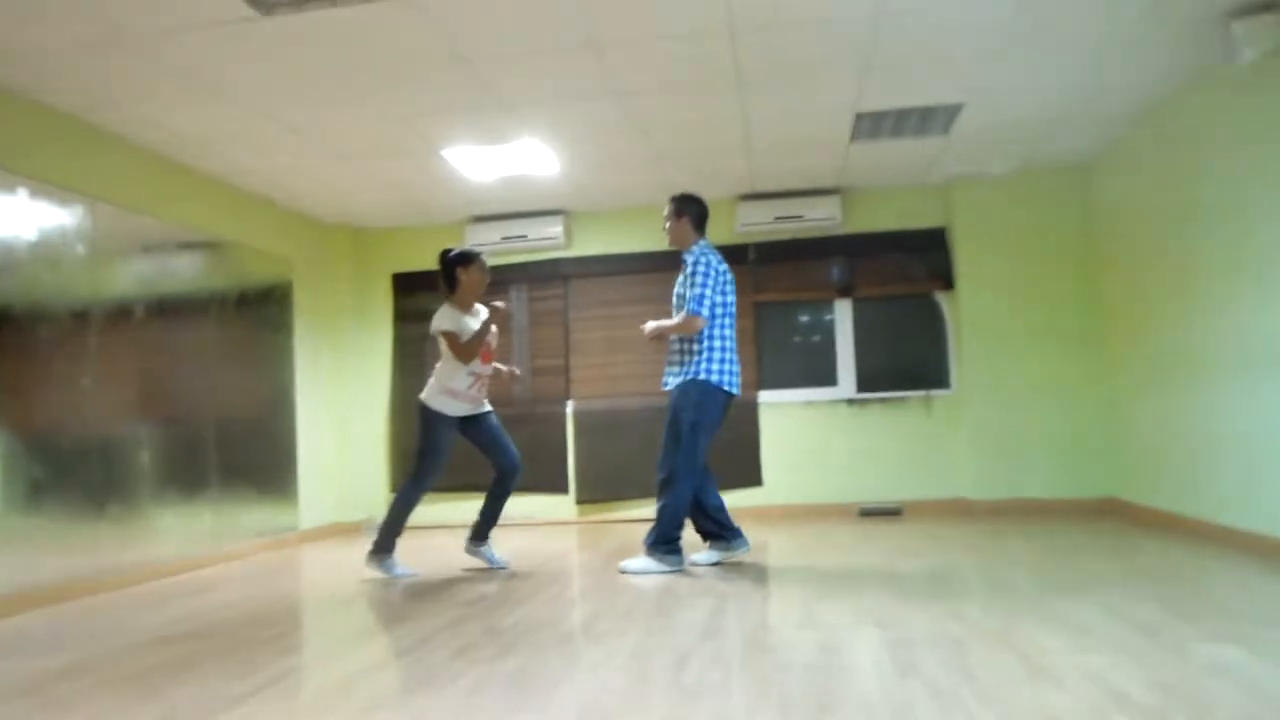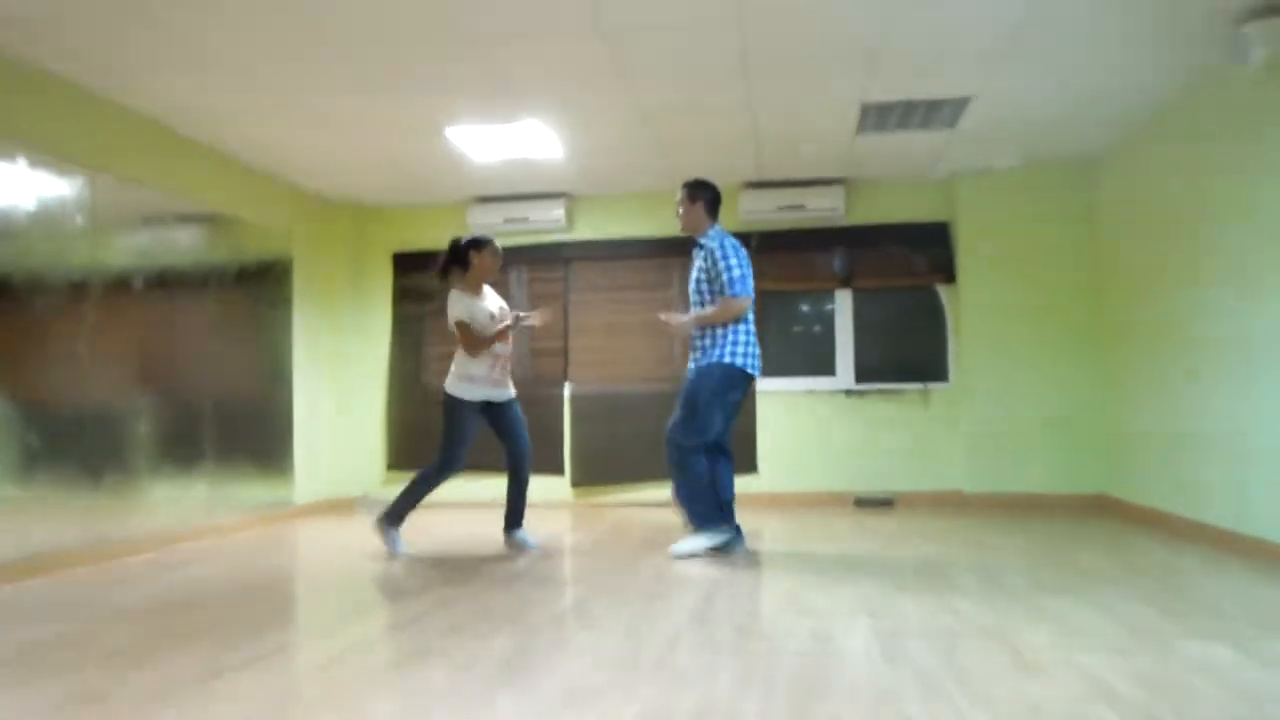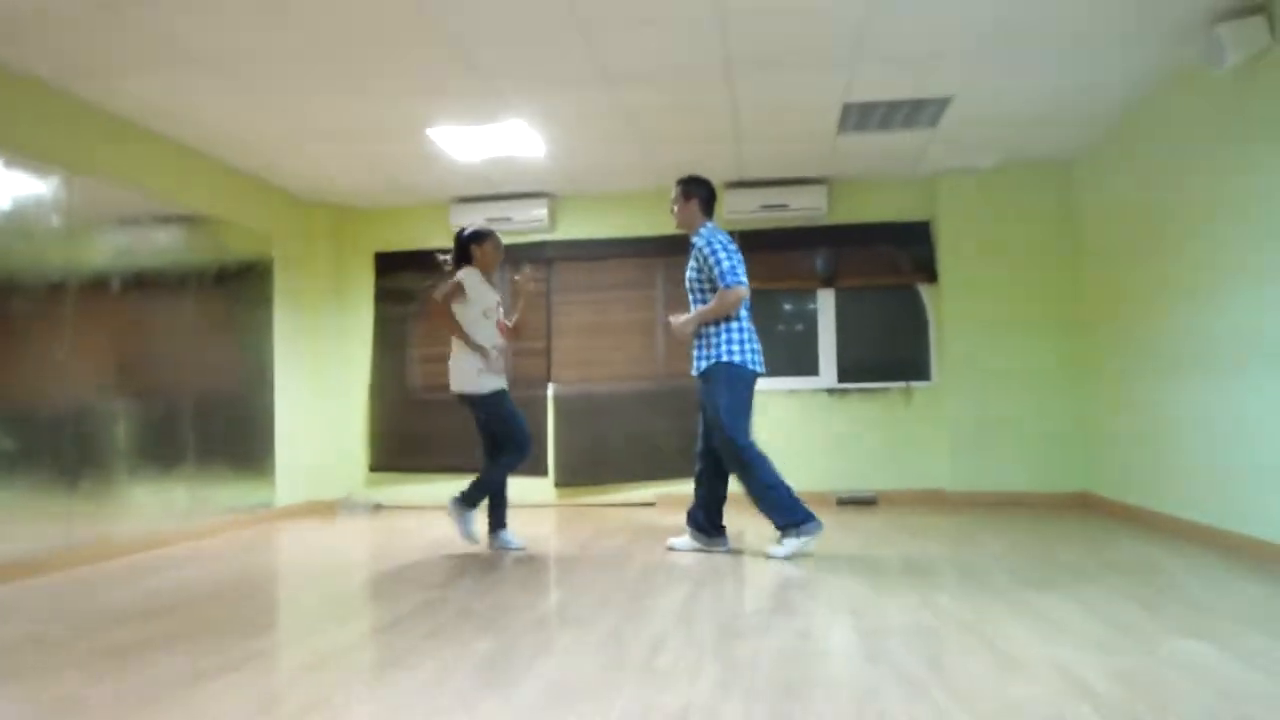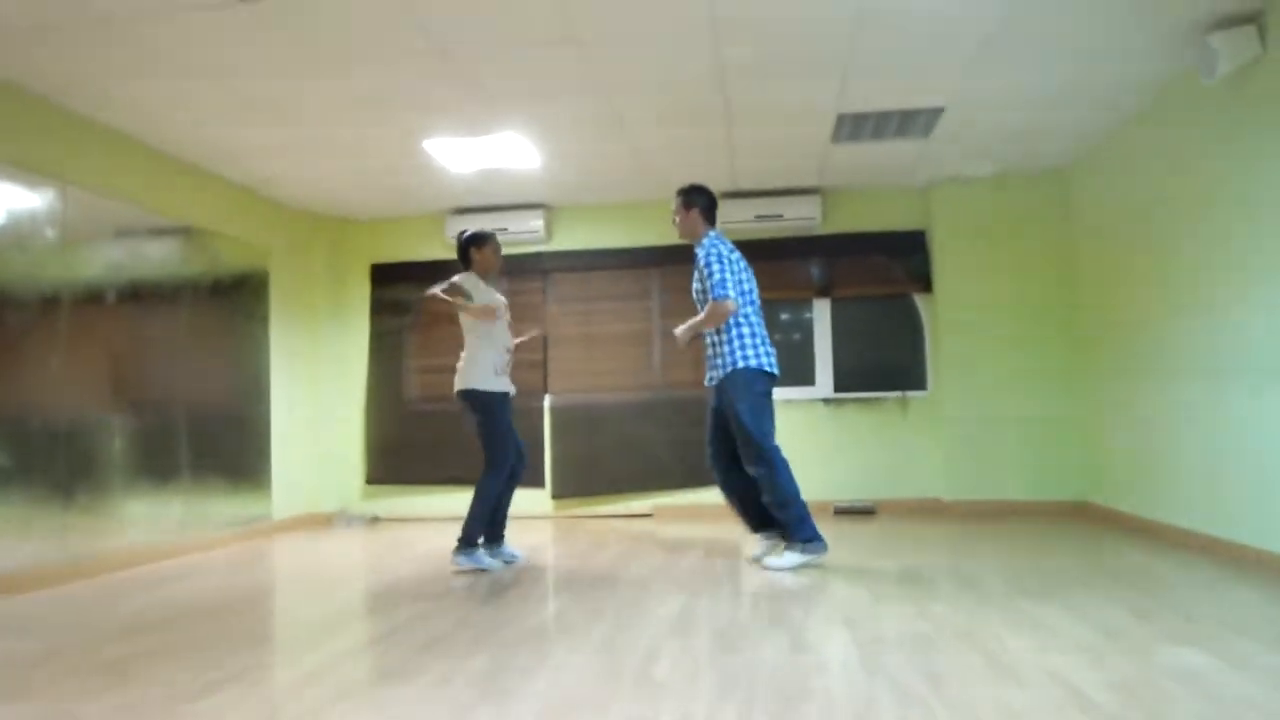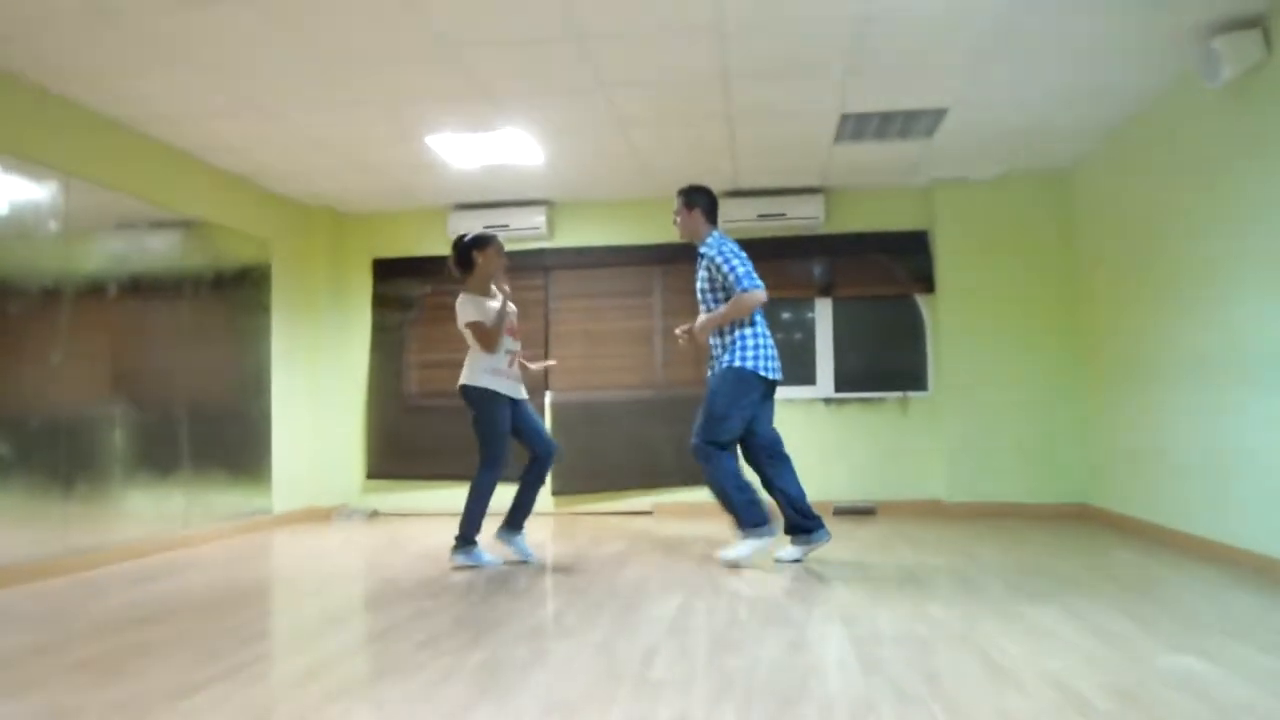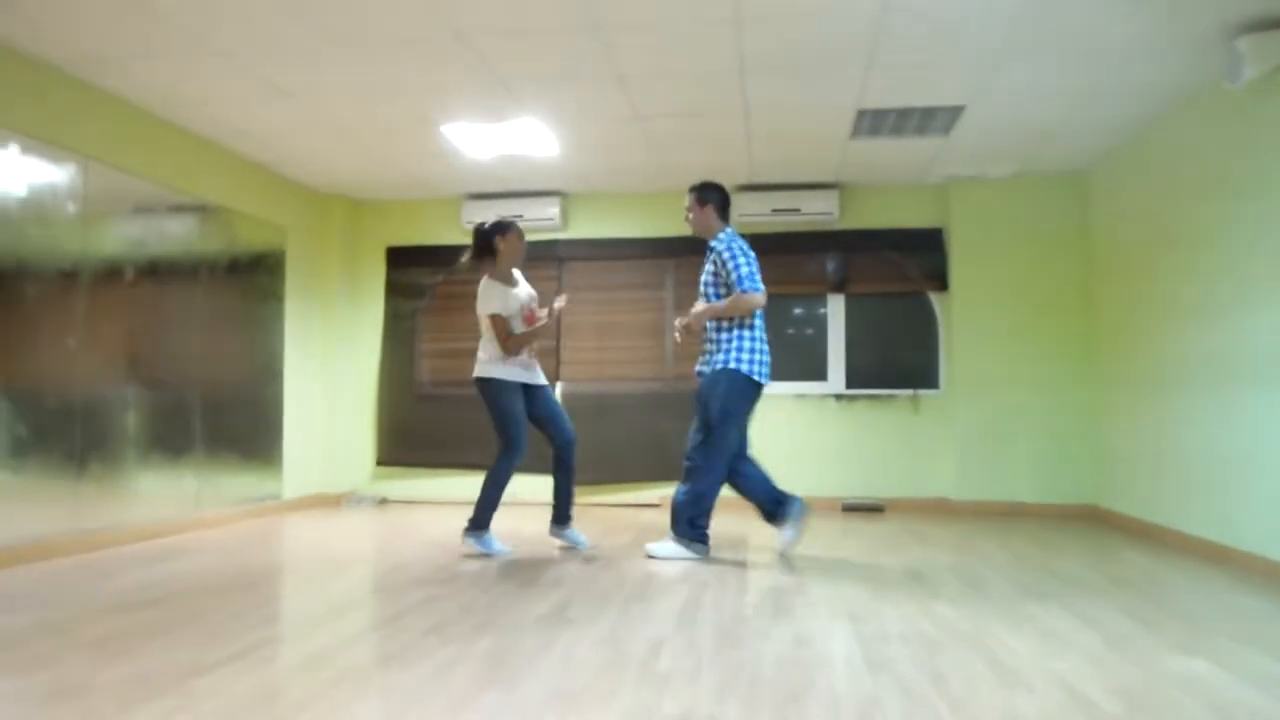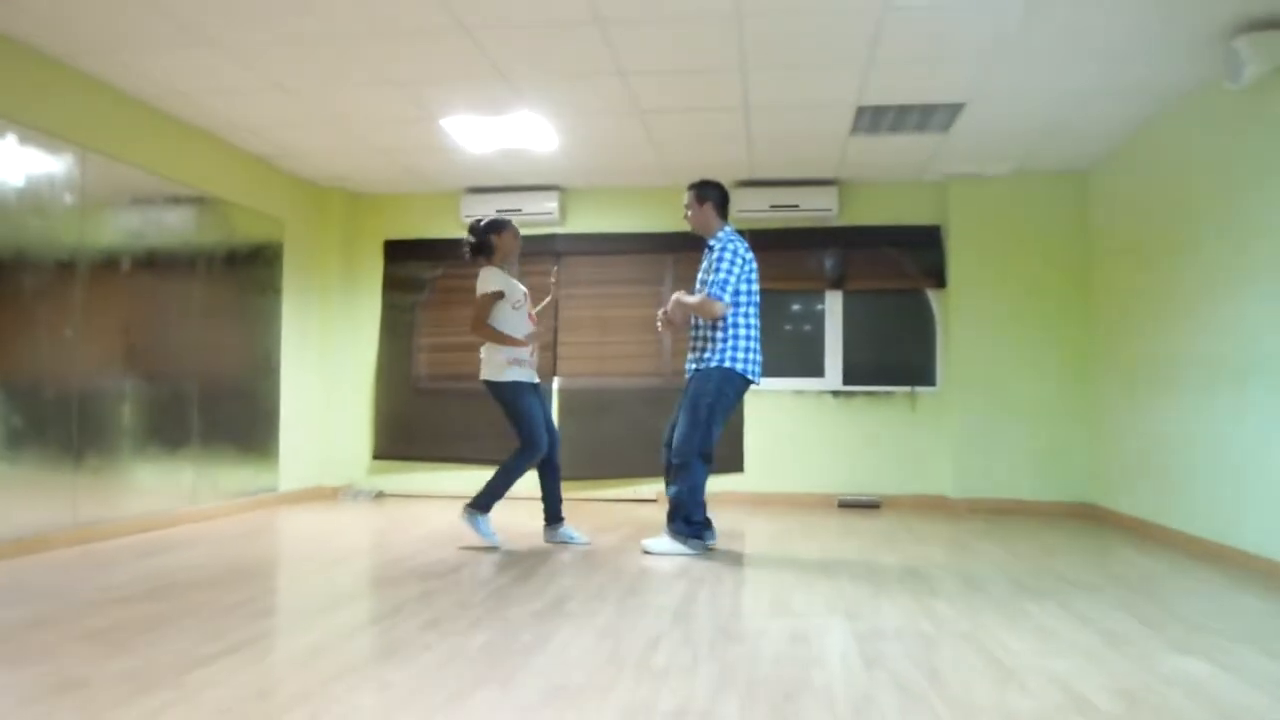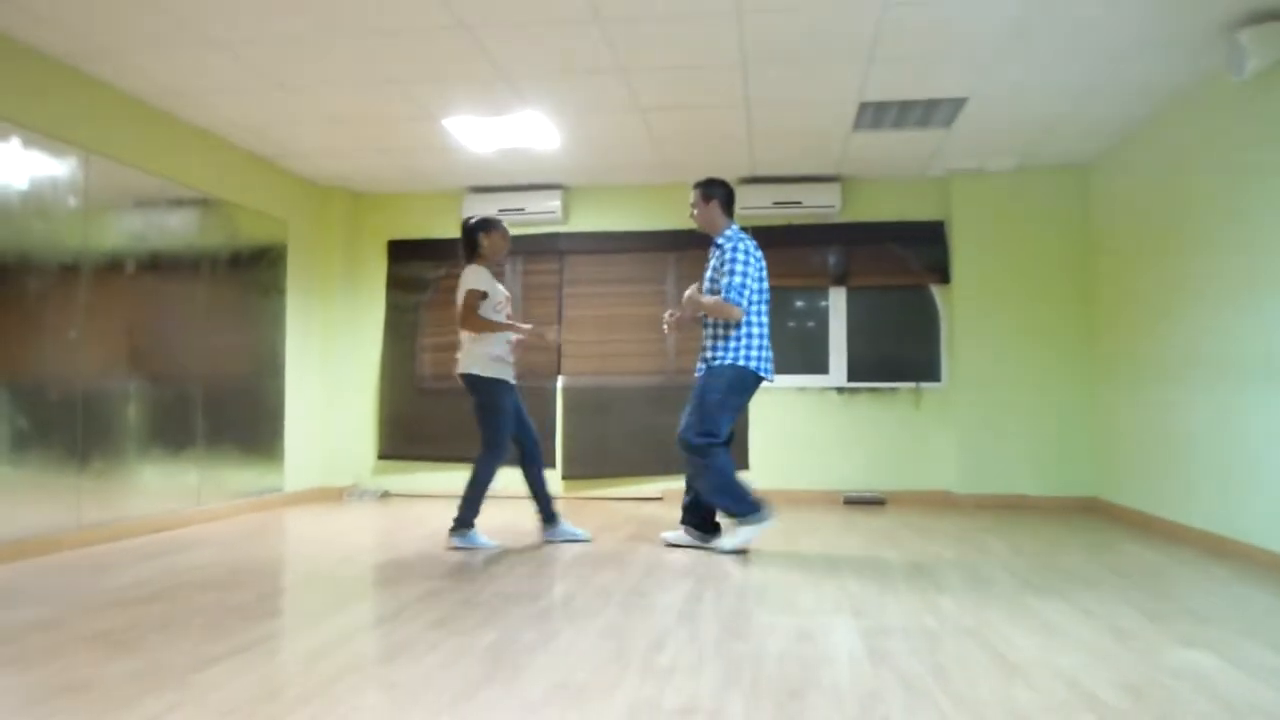
dt=0.2s
person 1, frame 1
left shoulder: (702, 262)
right shoulder: (701, 264)
left elbow: (690, 322)
left wrist: (656, 328)
right wrist: (667, 331)
left hip: (702, 378)
right hip: (698, 379)
left knee: (677, 464)
right knee: (688, 463)
left ankle: (663, 550)
right ankle: (723, 537)
person 1, frame 2
left shoulder: (722, 247)
right shoulder: (707, 250)
left elbow: (739, 303)
left wrist: (691, 320)
right wrist: (684, 322)
left hip: (726, 360)
right hip: (716, 361)
left knee: (683, 438)
right knee: (709, 446)
left ankle: (710, 524)
right ankle: (721, 526)
person 1, frame 3
left shoulder: (708, 242)
right shoulder: (713, 243)
left elbow: (735, 295)
left wrist: (691, 320)
right wrist: (695, 321)
left hip: (726, 359)
right hip: (720, 359)
left knee: (733, 447)
right knee: (712, 448)
left ankle: (799, 522)
right ankle: (706, 530)
person 1, frame 4
left shoulder: (711, 251)
right shoulder: (718, 251)
left elbow: (725, 307)
left wrist: (689, 327)
right wrist: (695, 331)
left hip: (742, 365)
right hip: (737, 366)
left knee: (759, 453)
right knee: (723, 454)
left ankle: (805, 539)
right ankle: (772, 529)
person 1, frame 5
left shoulder: (719, 253)
right shoulder: (713, 255)
left elbow: (754, 296)
left wrist: (712, 321)
right wrist: (700, 330)
left hip: (741, 364)
right hip: (749, 365)
left knee: (709, 444)
right knee: (763, 450)
left ankle: (755, 525)
right ankle: (807, 530)
person 1, frame 6
left shoulder: (729, 249)
right shoulder: (721, 251)
left elbow: (753, 299)
left wrist: (706, 311)
right wrist: (697, 322)
left hip: (734, 365)
right hip: (725, 365)
left knee: (704, 452)
right knee: (726, 453)
left ankle: (689, 538)
right ankle: (784, 508)
person 1, frame 7
left shoulder: (729, 248)
right shoulder: (716, 250)
left elbow: (713, 307)
left wrist: (681, 301)
right wrist: (678, 315)
left hip: (725, 363)
right hip: (708, 364)
left knee: (688, 446)
right knee: (678, 442)
left ankle: (687, 532)
right ankle: (694, 527)
person 1, frame 8
left shoulder: (738, 248)
right shoulder: (722, 248)
left elbow: (731, 310)
left wrist: (693, 300)
right wrist: (684, 314)
left hip: (737, 361)
right hip: (722, 361)
left knee: (696, 439)
right knee: (698, 438)
left ankle: (748, 514)
right ankle: (698, 526)
person 2, frame 1
left shoulder: (480, 310)
right shoulder: (445, 316)
right elbow: (464, 355)
left wrist: (499, 368)
right wrist: (490, 320)
left hip: (476, 407)
right hip: (442, 405)
left knee: (510, 464)
right knee: (423, 478)
left ankle: (479, 538)
right ankle: (381, 551)
person 2, frame 2
left shoulder: (489, 292)
right shoulder: (459, 298)
right elbow: (474, 344)
left wrist: (521, 321)
right wrist: (511, 324)
left hip: (499, 390)
right hip: (467, 391)
left knee: (522, 454)
right knee: (449, 463)
left ankle: (514, 528)
right ankle: (390, 520)
person 2, frame 3
left shoulder: (484, 289)
right shoulder: (468, 277)
left elbow: (504, 330)
right elbow: (441, 300)
left wrist: (520, 295)
right wrist: (472, 345)
left hip: (486, 381)
right hip: (477, 382)
left knee: (498, 452)
right knee: (520, 444)
left ankle: (497, 529)
right ankle: (464, 503)
person 2, frame 4
left shoulder: (485, 291)
right shoulder: (469, 282)
right elbow: (434, 294)
left wrist: (531, 335)
right wrist: (468, 306)
left hip: (494, 385)
right hip: (481, 385)
left knee: (513, 462)
right knee: (502, 463)
left ankle: (493, 540)
right ankle: (467, 547)
person 2, frame 5
left shoulder: (496, 292)
right shoulder: (467, 302)
right elbow: (490, 343)
left wrist: (524, 364)
right wrist: (504, 303)
left hip: (510, 388)
right hip: (484, 386)
left knee: (545, 451)
right knee: (494, 462)
left ankle: (512, 528)
right ankle: (464, 545)
person 2, frame 6
left shoulder: (517, 276)
right shoulder: (490, 290)
right elbow: (510, 346)
left wrist: (549, 311)
right wrist: (546, 323)
left hip: (529, 376)
right hip: (498, 376)
left knee: (565, 439)
right knee: (513, 448)
left ankle: (561, 522)
right ankle: (478, 529)
person 2, frame 7
left shoulder: (503, 279)
right shoulder: (493, 275)
left elbow: (524, 323)
right elbow: (477, 324)
left wrist: (551, 297)
right wrist: (519, 341)
left hip: (522, 373)
right hip: (505, 374)
left knee: (548, 444)
right knee: (535, 446)
left ankle: (554, 524)
right ankle: (478, 509)
person 2, frame 8
left shoulder: (487, 277)
right shoulder: (476, 274)
right elbow: (466, 320)
left wrist: (528, 334)
right wrist: (517, 328)
left hip: (497, 372)
right hip: (484, 371)
left knee: (529, 444)
right knee: (497, 446)
left ankle: (550, 522)
right ankle: (462, 528)
